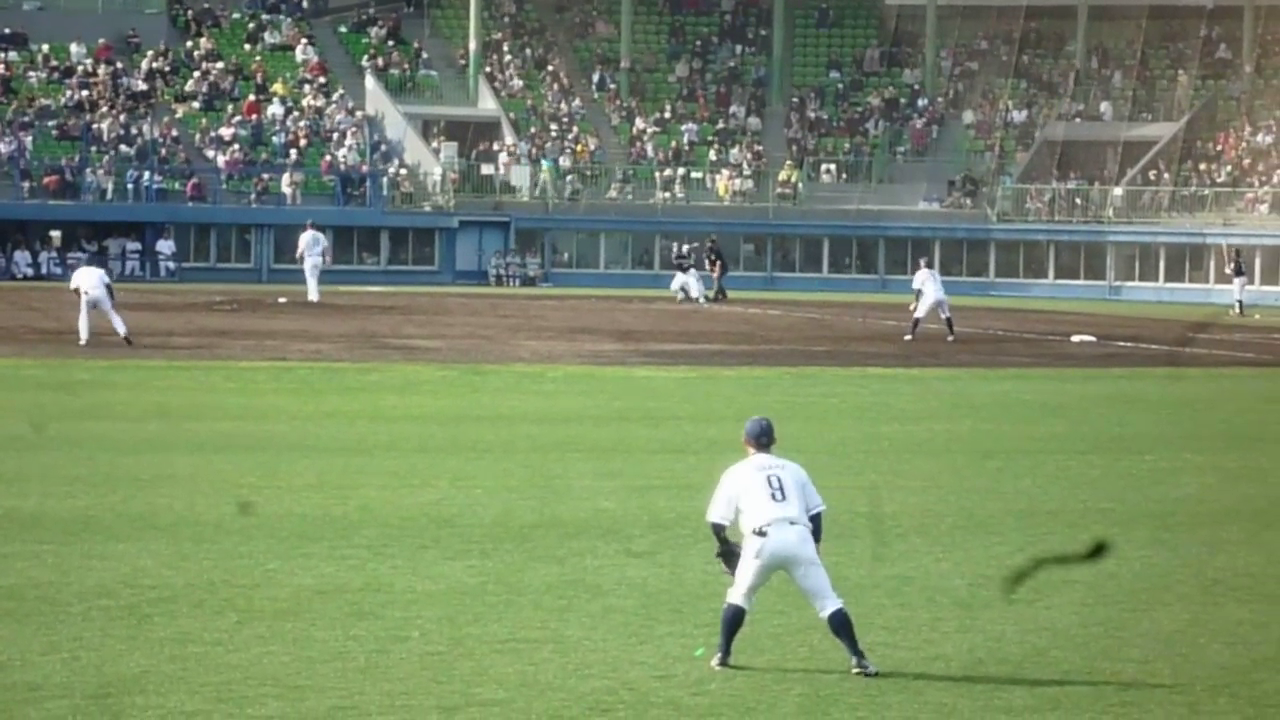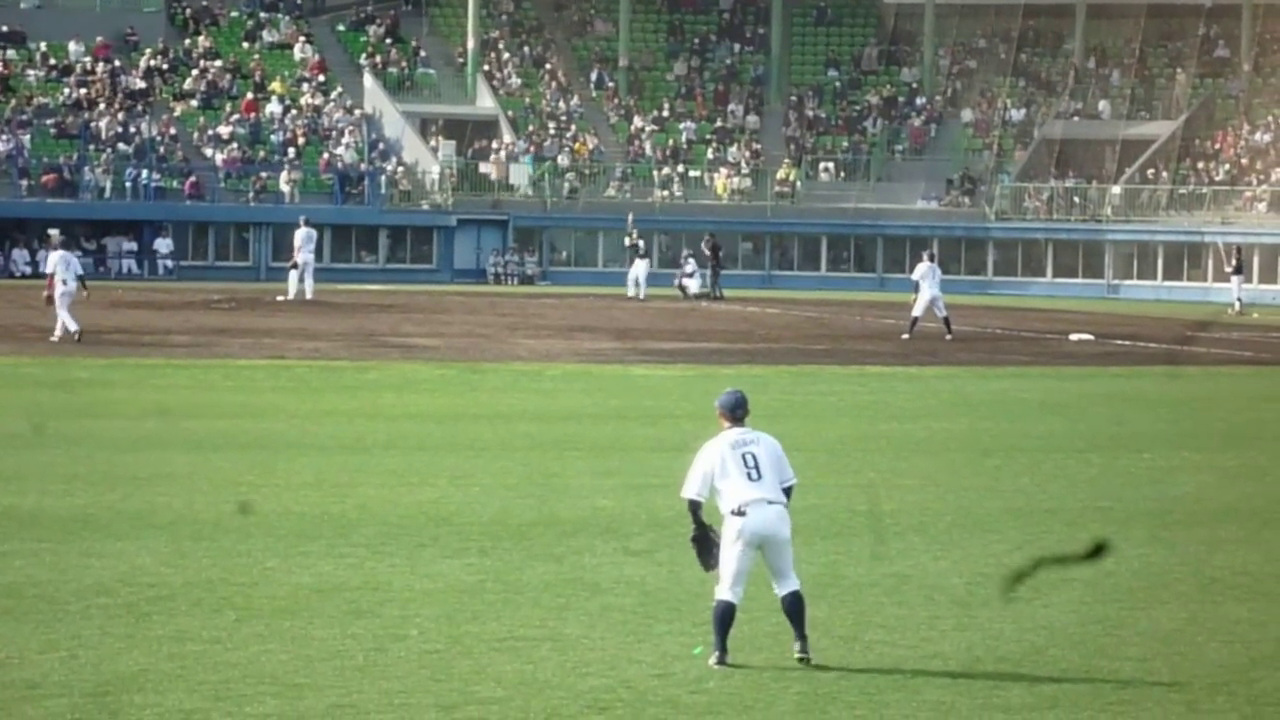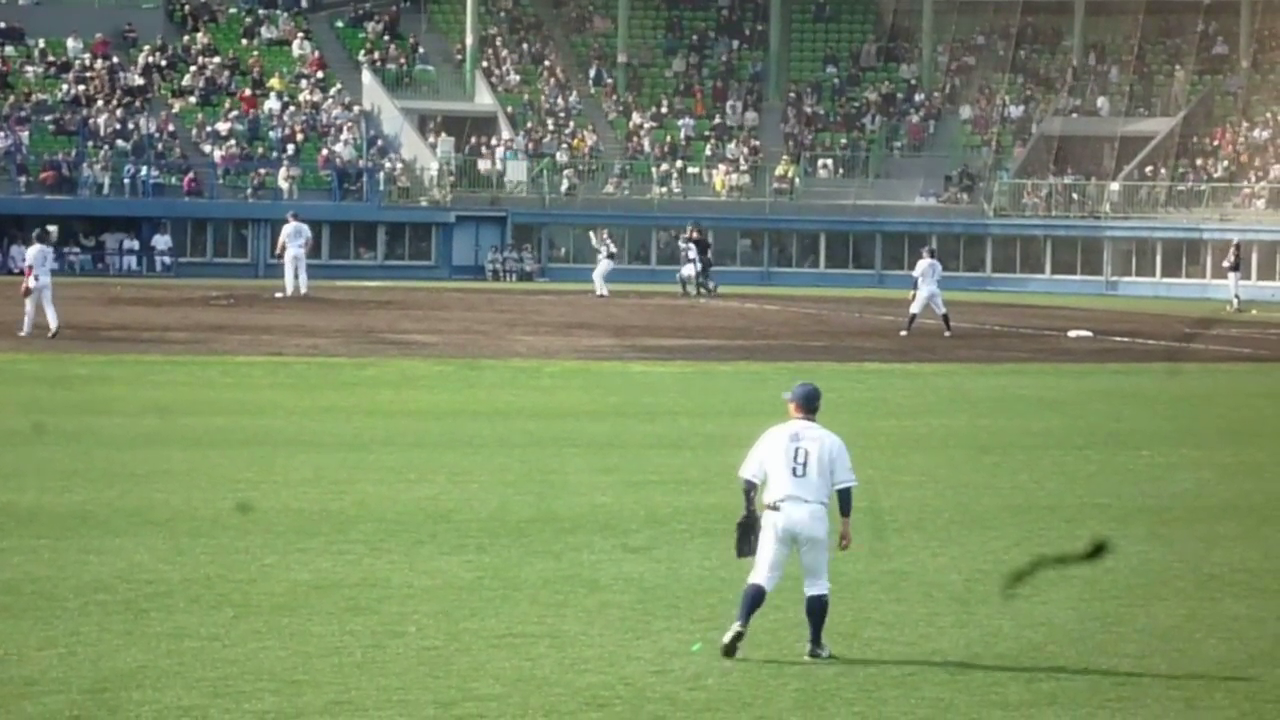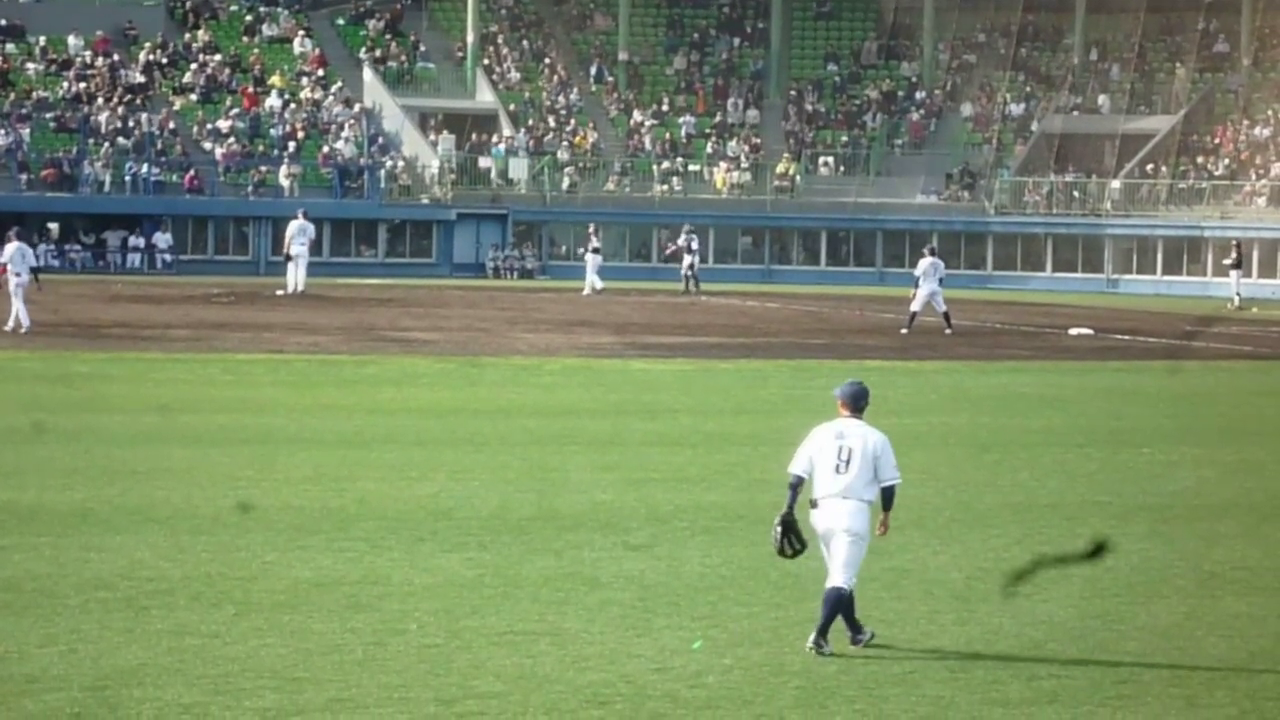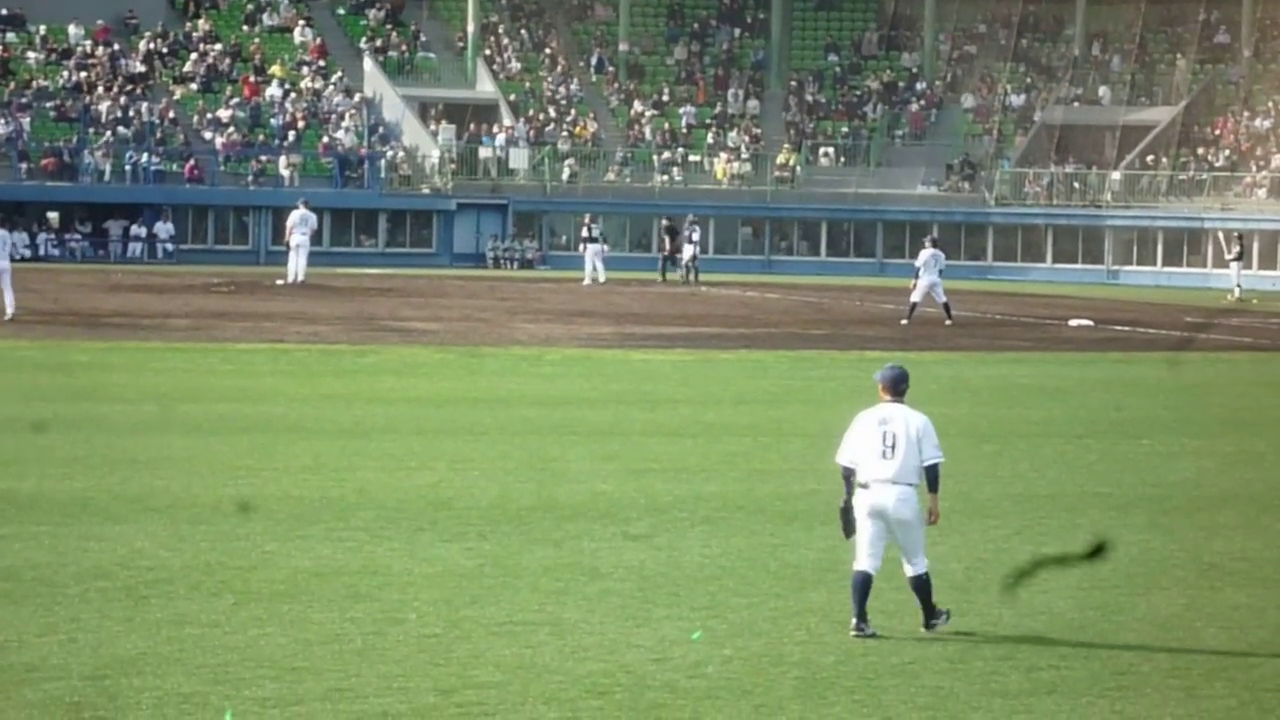
dt=0.5s
person 1, frame 1
left shoulder: (736, 473)
right shoulder: (794, 469)
left elbow: (716, 521)
right elbow: (815, 513)
left wrist: (724, 544)
right wrist: (813, 547)
left hip: (763, 540)
right hip: (800, 538)
left knee: (738, 597)
right knee: (828, 602)
left ankle: (722, 655)
right ankle: (858, 659)
person 1, frame 2
left shoulder: (713, 448)
right shoulder: (769, 441)
left elbow: (694, 497)
right elbow: (788, 485)
left wrist: (699, 524)
left hip: (741, 521)
right hip: (776, 516)
left knee: (729, 589)
right knee: (787, 582)
left ankle: (720, 652)
right ankle: (800, 643)
person 1, frame 3
left shoulder: (772, 436)
right shoulder: (831, 441)
left elbow: (749, 479)
right elbow: (843, 486)
left wrist: (749, 509)
right wrist: (845, 524)
left hip: (777, 514)
right hip: (813, 516)
left knee: (762, 577)
right knee: (816, 584)
left ankle: (740, 626)
right ankle: (816, 645)
person 1, frame 4
left shoulder: (820, 432)
right shoulder: (876, 438)
left elbow: (798, 474)
right elbow: (888, 483)
left wrist: (789, 508)
right wrist: (886, 515)
left hip: (822, 511)
right hip: (853, 512)
left knee: (838, 575)
right knee: (842, 578)
left ankle: (857, 632)
right ankle: (819, 635)
person 1, frame 5
left shoulder: (863, 419)
right shoulder: (918, 420)
left elbow: (847, 464)
right elbow: (931, 464)
left wrist: (849, 495)
right wrist: (934, 501)
left hip: (868, 495)
right hip: (902, 496)
left knee: (865, 560)
right knee: (915, 561)
left ankle: (859, 619)
right ankle: (930, 616)
